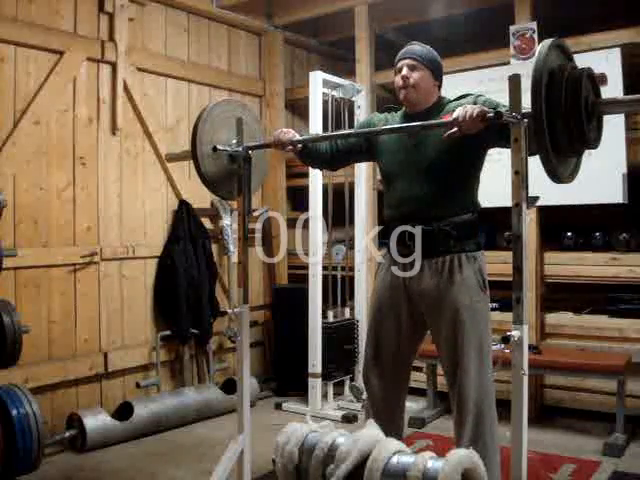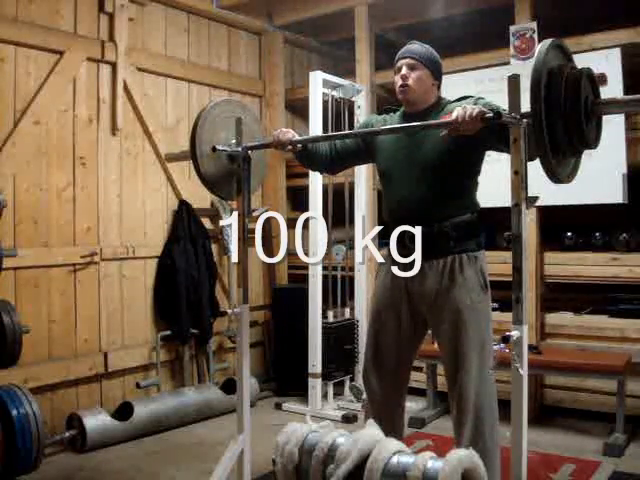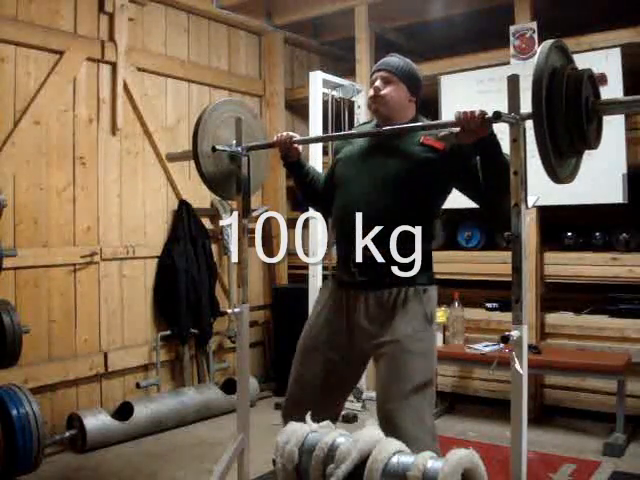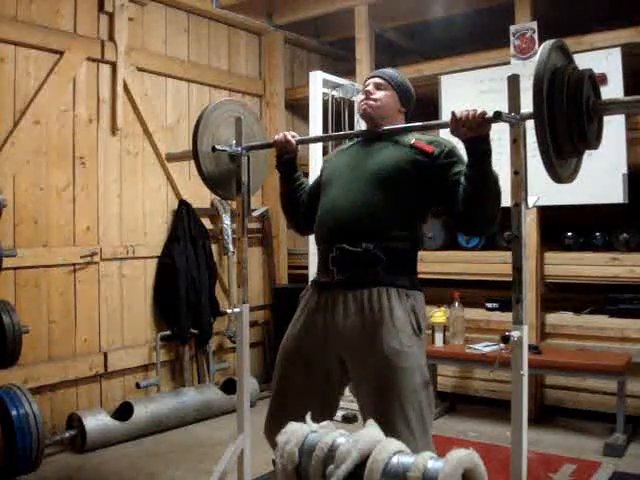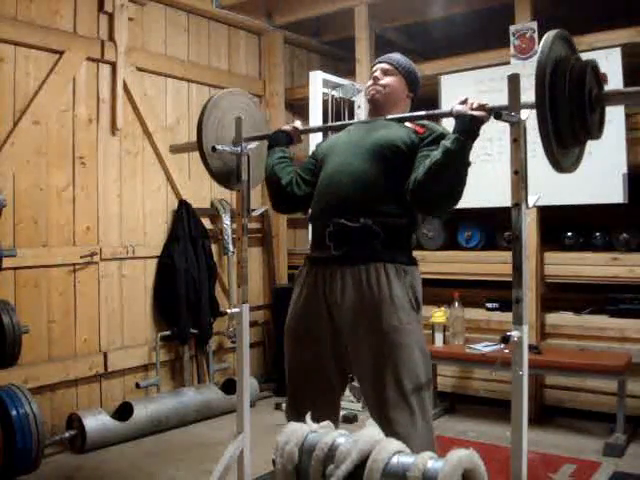
dt=1s
person 1, frame 1
left shoulder: (468, 110)
right shoulder: (379, 126)
right elbow: (330, 153)
left wrist: (485, 118)
right wrist: (298, 144)
left hip: (452, 262)
right hip: (395, 263)
left knee: (469, 381)
right knee: (381, 376)
person 1, frame 2
left shoulder: (466, 113)
right shoulder: (380, 127)
right elbow: (330, 157)
left wrist: (485, 119)
right wrist: (296, 145)
left hip: (454, 263)
right hip: (397, 263)
left knee: (470, 384)
right knee: (381, 377)
person 1, frame 3
left shoulder: (443, 141)
right shoulder: (349, 142)
left elbow: (498, 203)
left wrist: (484, 141)
right wrist: (293, 161)
left hip: (402, 295)
right hip: (341, 291)
left knee: (404, 424)
right knee: (302, 413)
person 1, frame 4
left shoulder: (430, 151)
right shoulder: (339, 157)
left elbow: (477, 219)
right elbow: (304, 219)
left wrist: (477, 147)
right wrist: (287, 164)
left hip: (385, 301)
right hip: (321, 298)
left knee: (402, 442)
right knee: (285, 427)
person 1, frame 5
left shoulder: (423, 134)
right shoulder: (335, 140)
left elbow: (432, 195)
right elbow: (287, 195)
left wrist: (464, 130)
right wrist: (279, 144)
left hip: (381, 277)
right hip: (316, 275)
left knee: (399, 417)
right knee: (308, 412)
